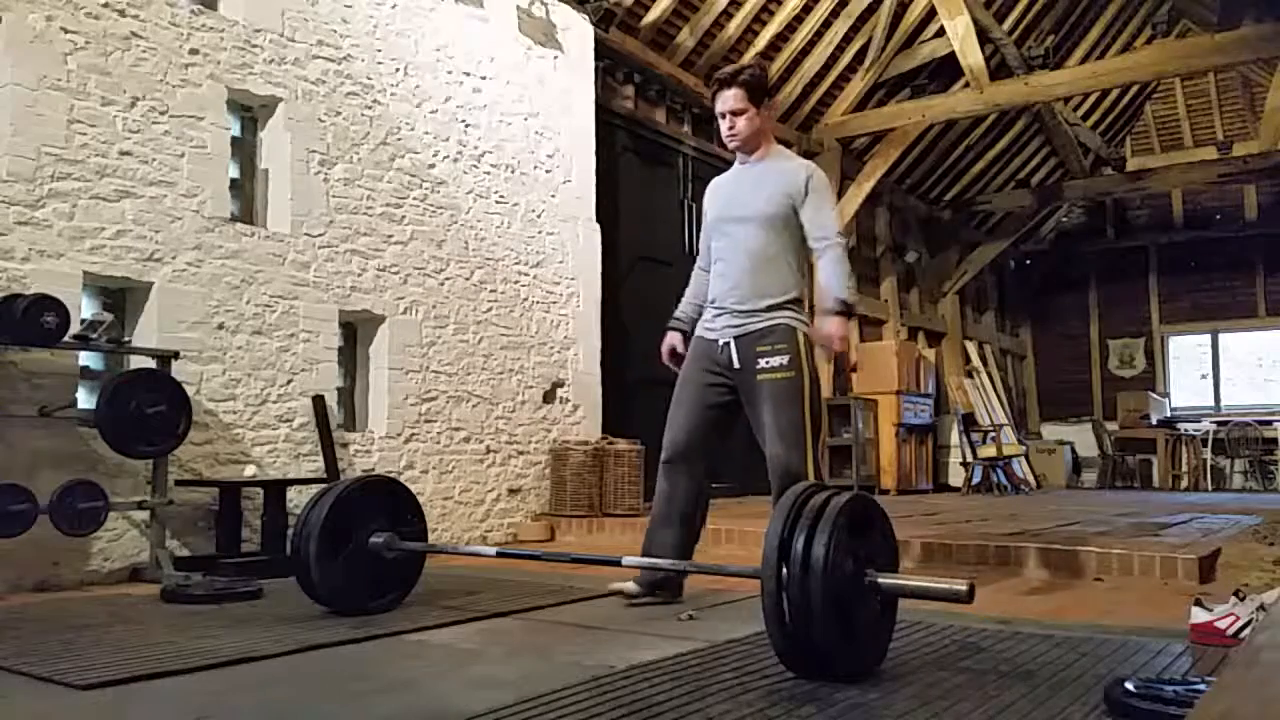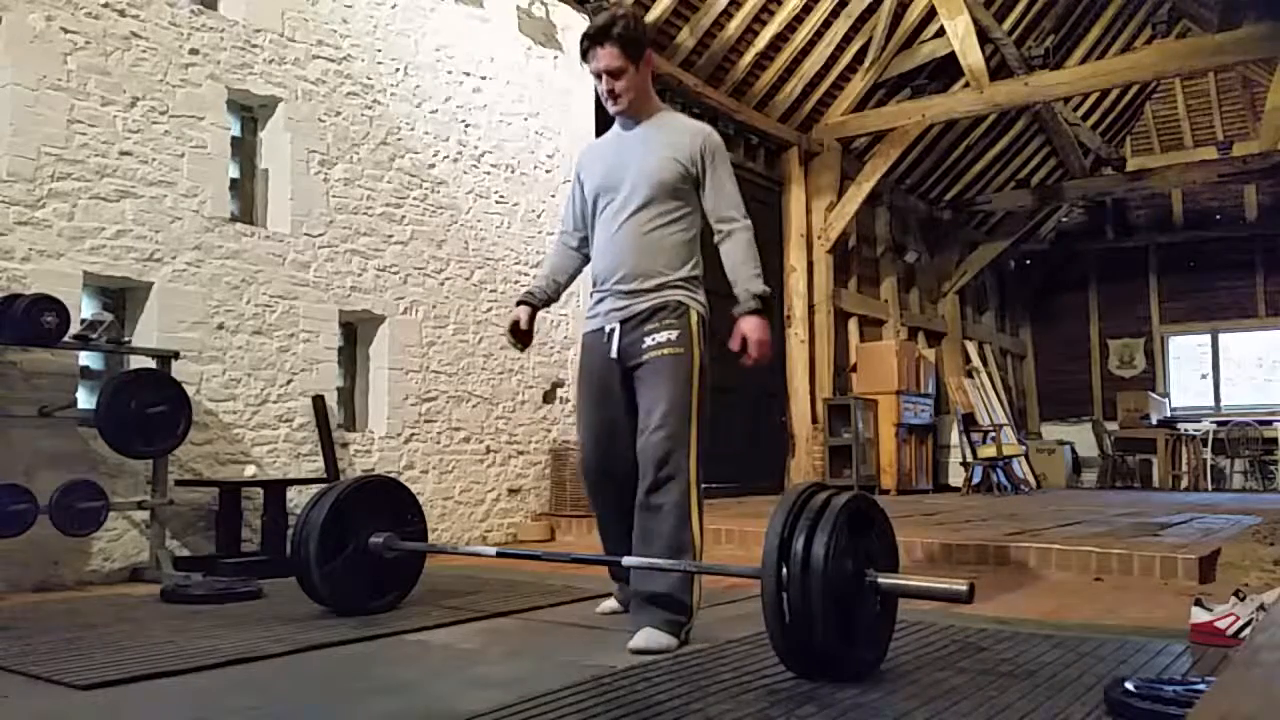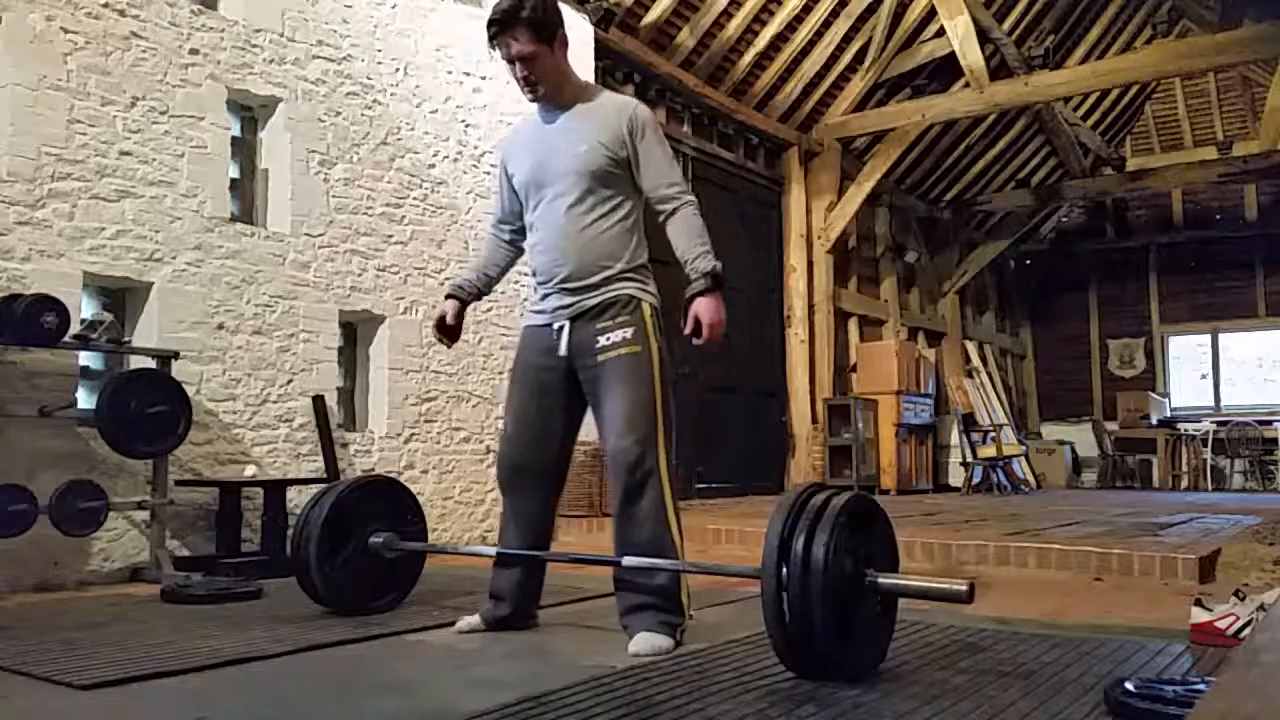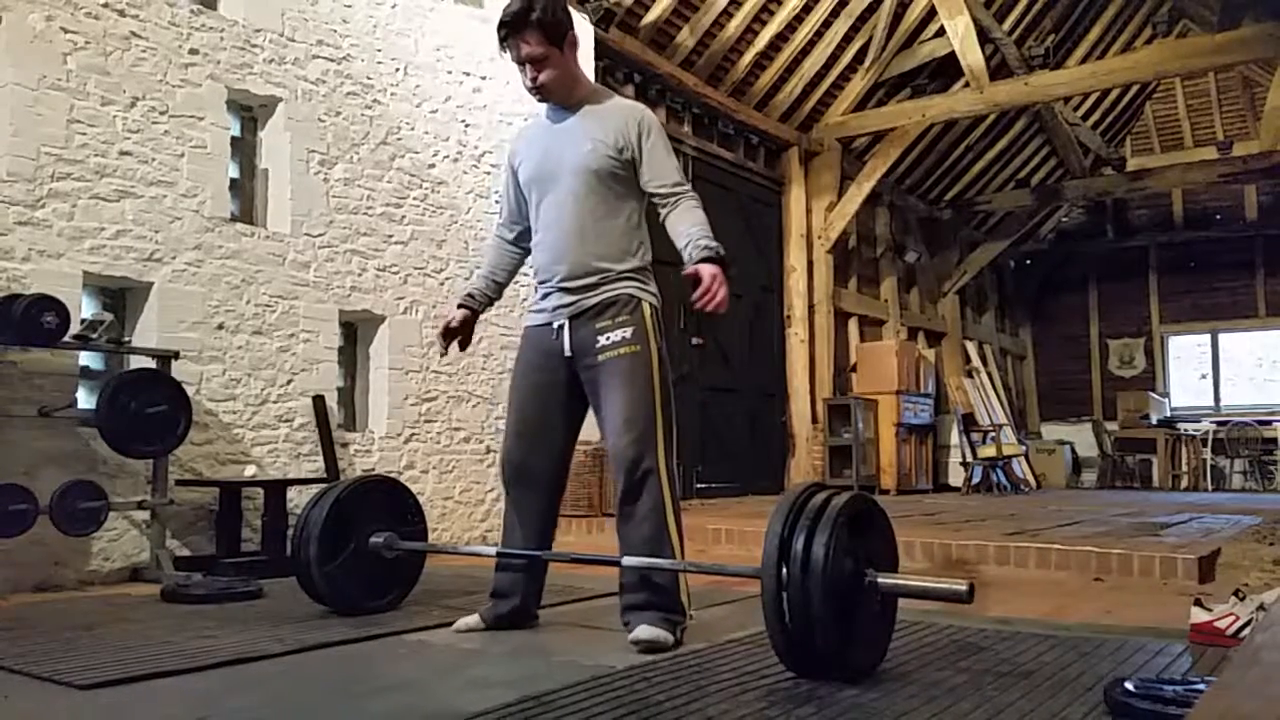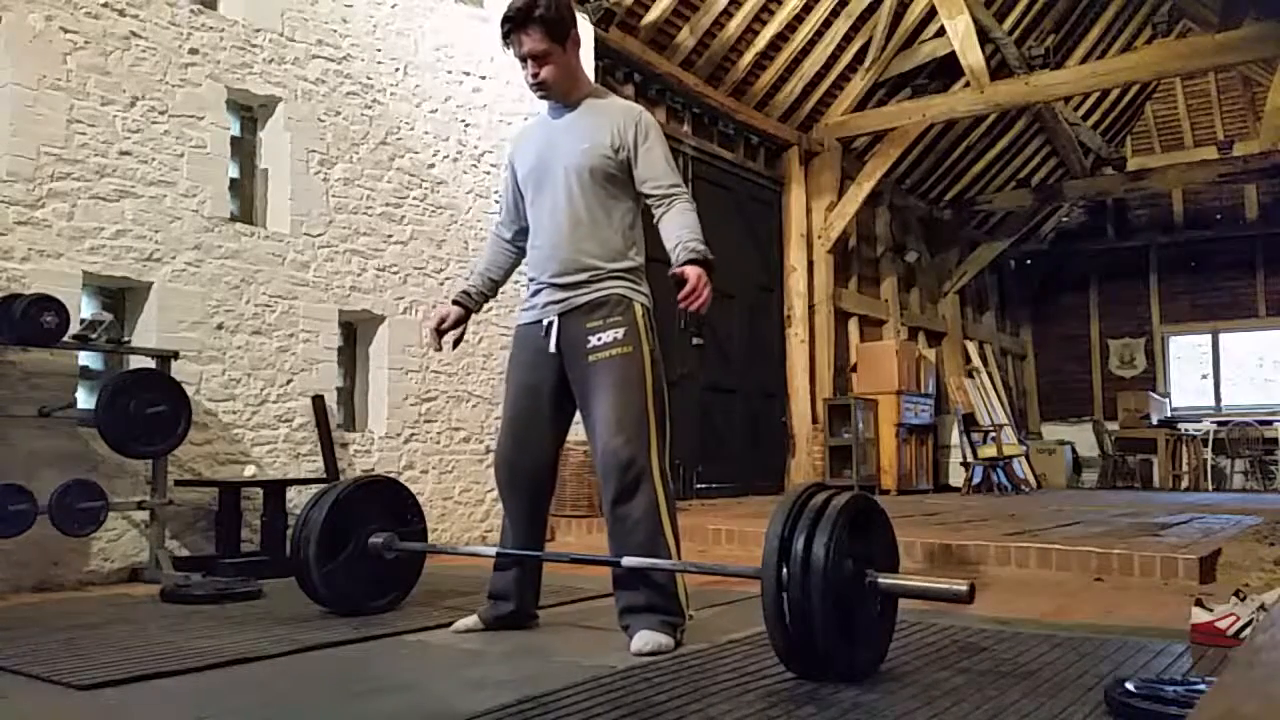
dt=1s
person 1, frame 1
left shoulder: (801, 175)
right shoulder: (716, 189)
left elbow: (830, 245)
left wrist: (836, 309)
right wrist: (680, 323)
left hip: (773, 337)
right hip: (712, 339)
left knee: (789, 463)
right knee: (681, 452)
right ankle: (662, 572)
person 1, frame 2
left shoulder: (695, 140)
right shoulder: (592, 156)
left elbow: (732, 227)
right elbow: (572, 241)
left wrist: (752, 304)
right wrist: (532, 298)
left hip: (667, 317)
right hip: (602, 324)
left knee: (664, 458)
right knee: (603, 461)
left ankle: (663, 610)
right ankle: (633, 580)
person 1, frame 3
left shoulder: (624, 116)
right shoulder: (515, 143)
left elbow: (675, 202)
right elbow: (504, 233)
left wrist: (705, 280)
right wrist: (461, 293)
left hip: (618, 312)
right hip: (545, 323)
left knee: (635, 458)
right knee: (523, 463)
left ankle: (653, 614)
right ankle: (511, 599)
person 1, frame 4
left shoulder: (628, 120)
right shoulder: (525, 142)
left elbow: (675, 198)
right elbow: (511, 236)
left wrist: (705, 258)
right wrist: (472, 302)
left hip: (618, 311)
right hip: (546, 321)
left knee: (636, 457)
right knee: (526, 464)
left ankle: (655, 609)
right ankle: (513, 599)
person 1, frame 5
left shoulder: (626, 120)
right shoulder: (526, 140)
left elbow: (671, 201)
right elbow: (509, 234)
left wrist: (689, 260)
right wrist: (467, 299)
left hip: (609, 312)
right hip: (538, 320)
left knee: (626, 458)
right knee: (519, 462)
left ankle: (653, 612)
right ankle: (511, 600)
